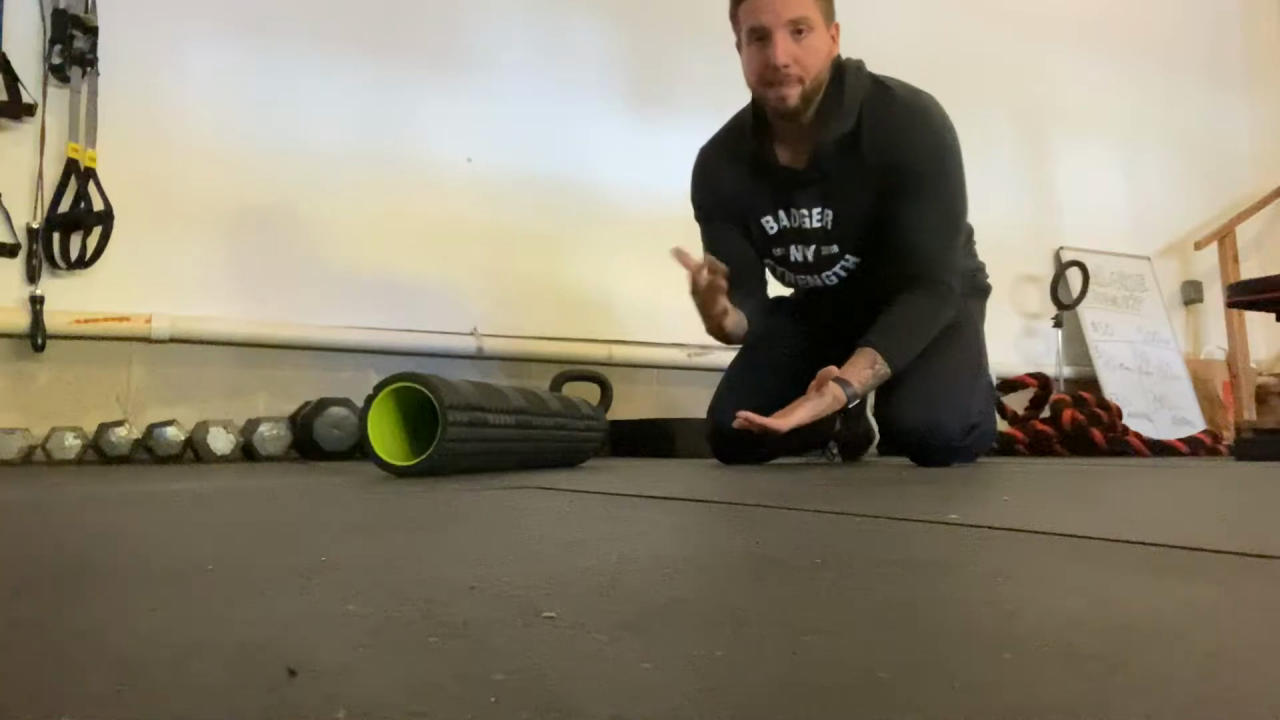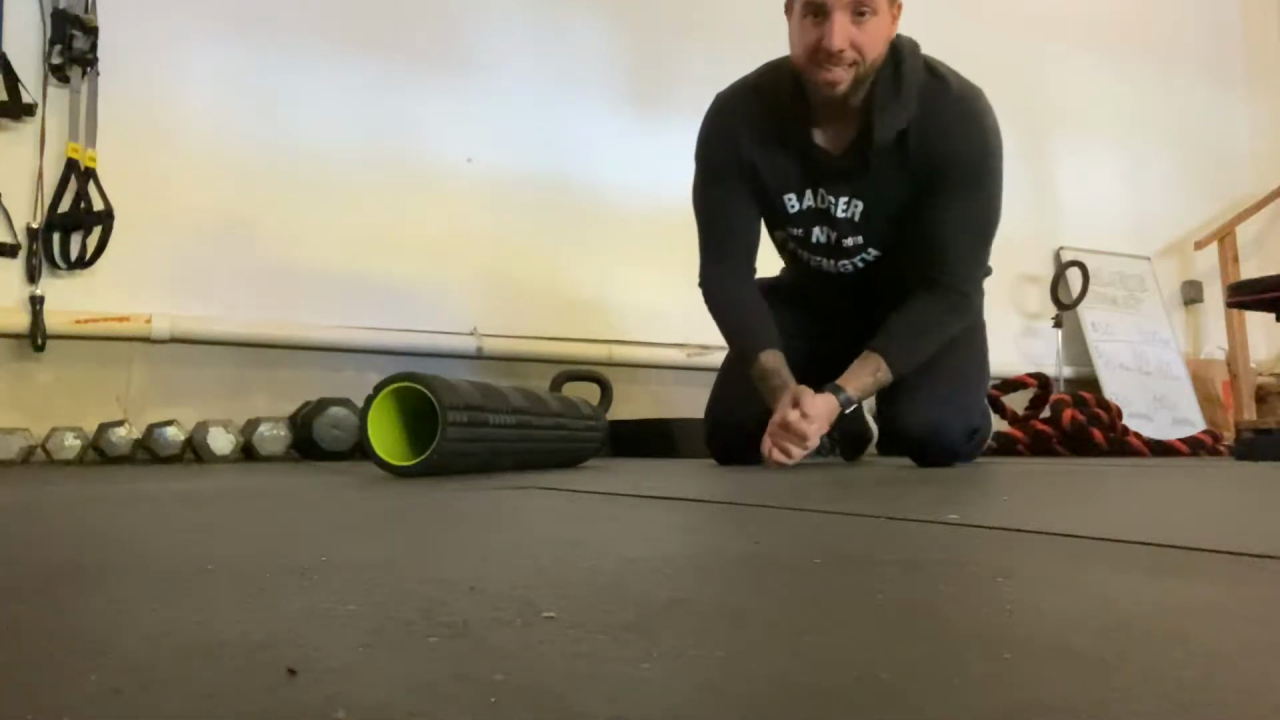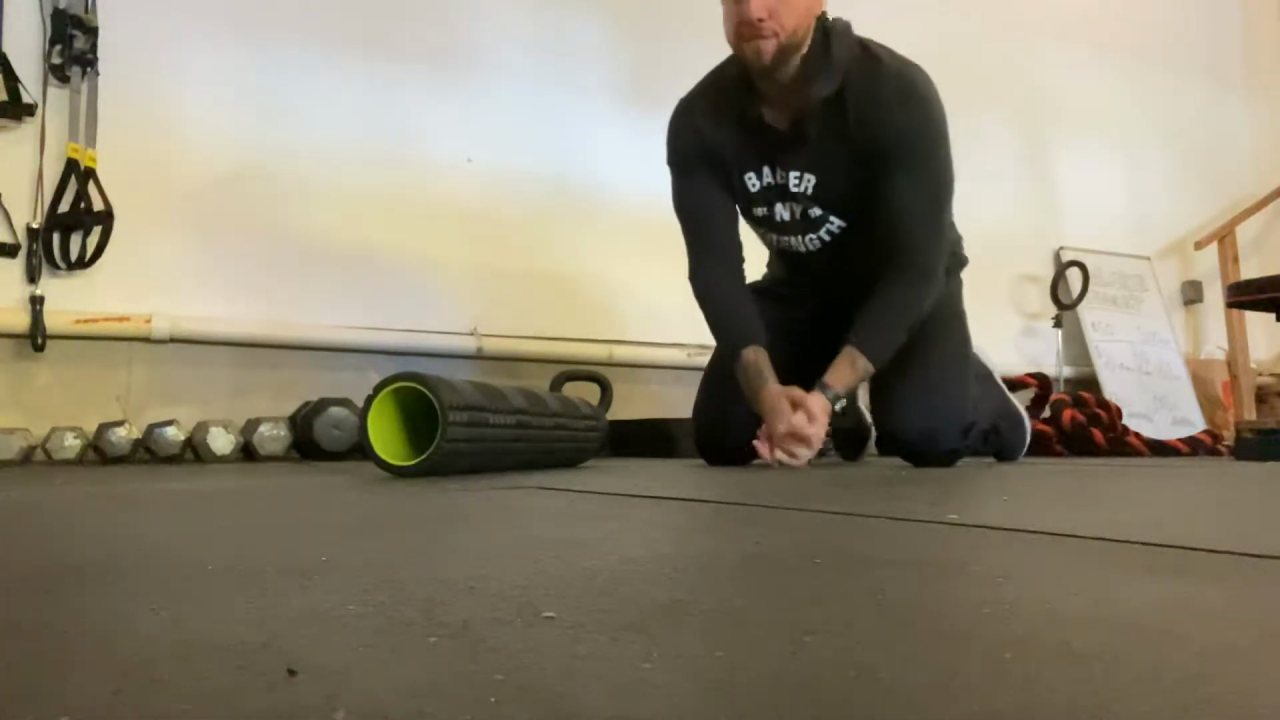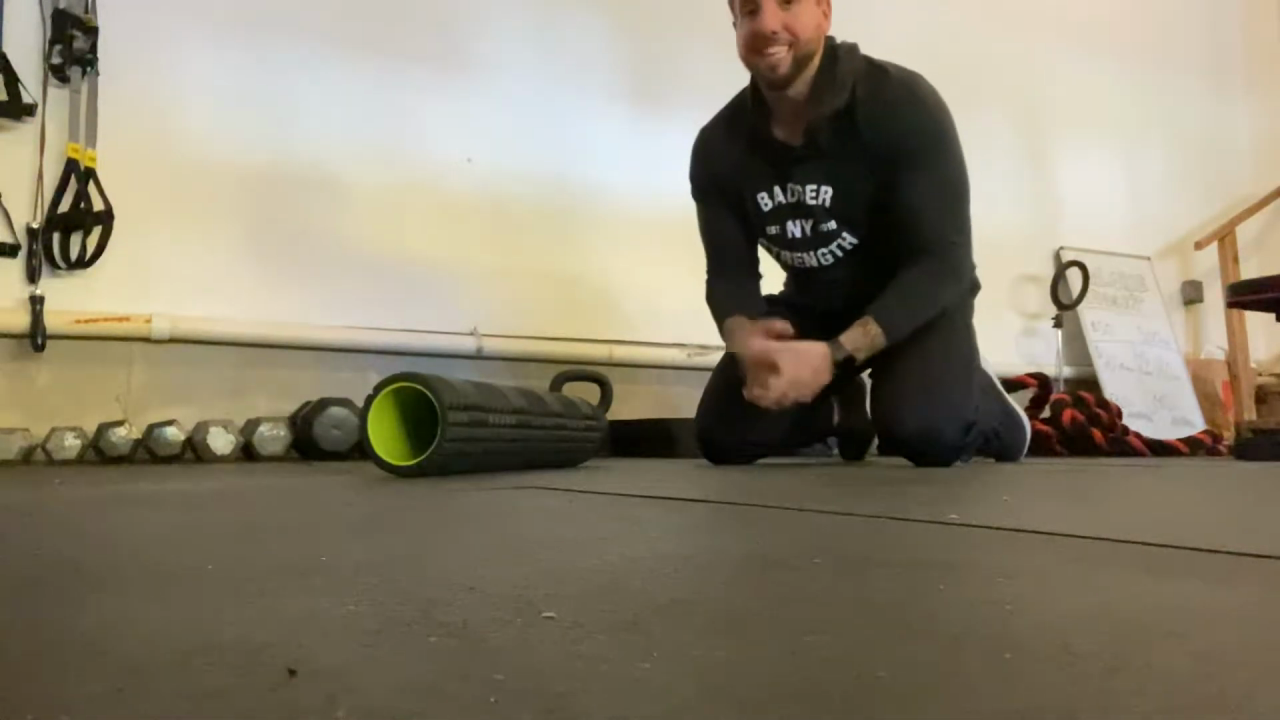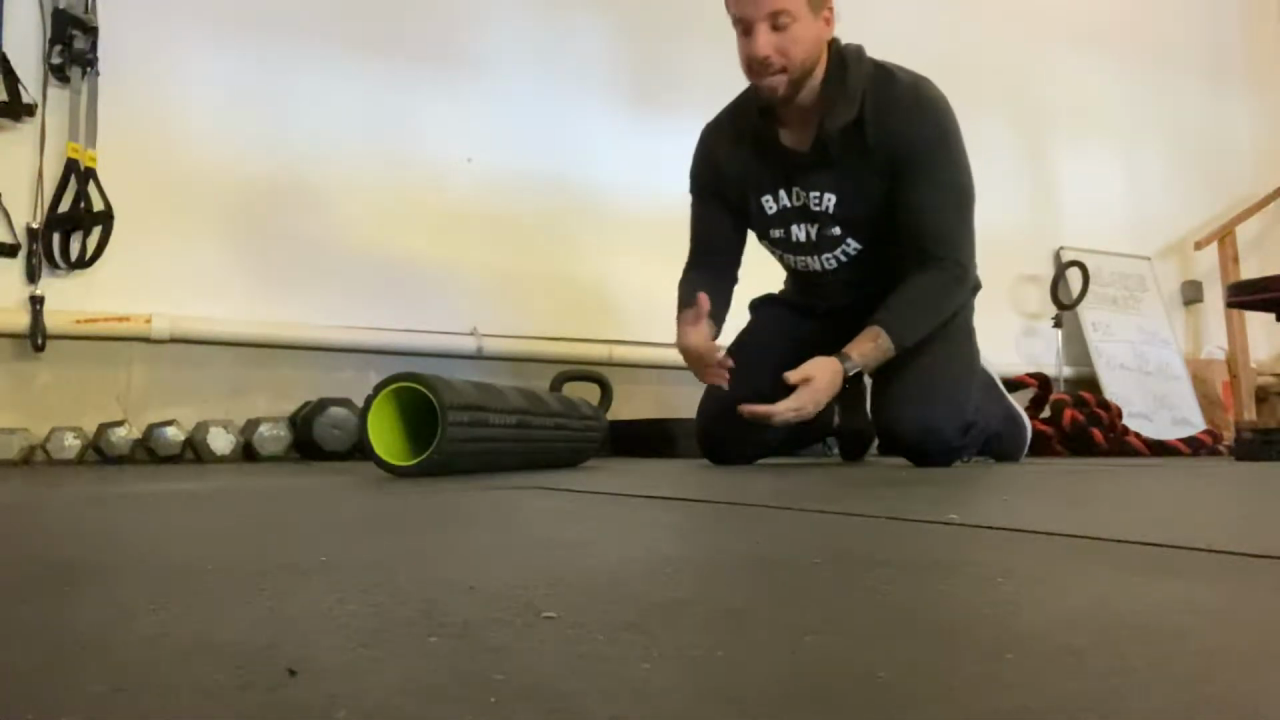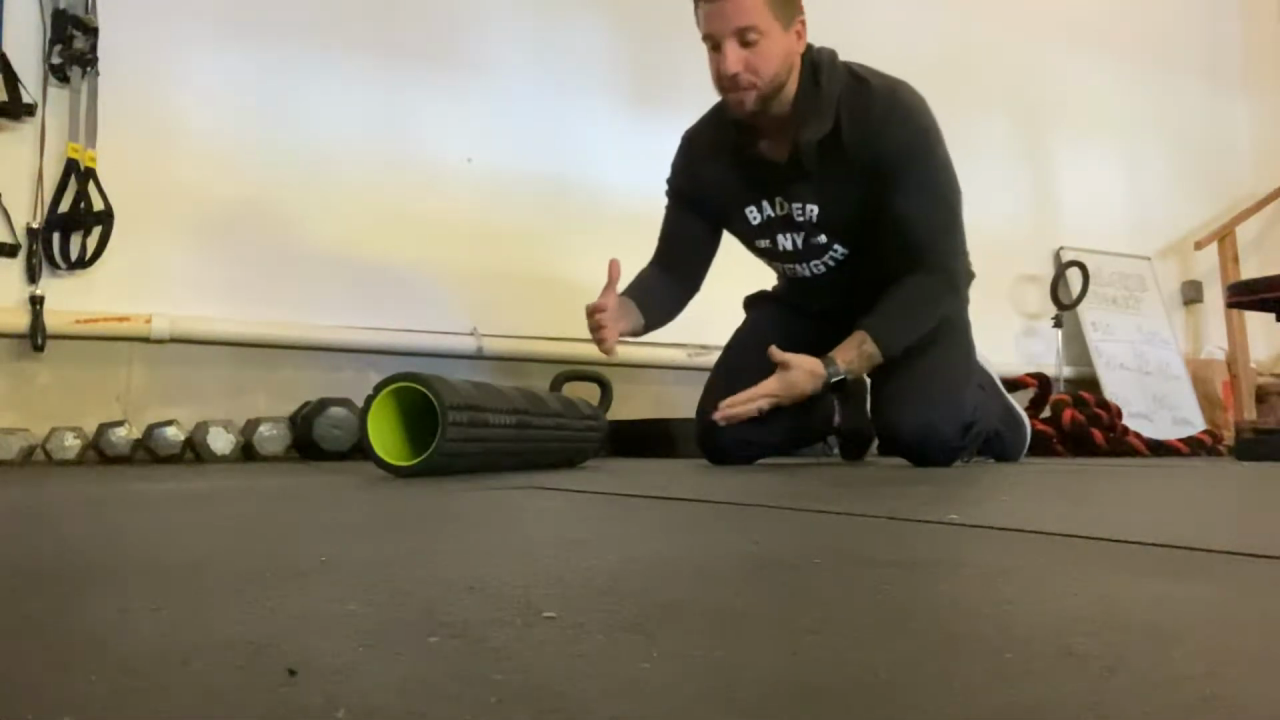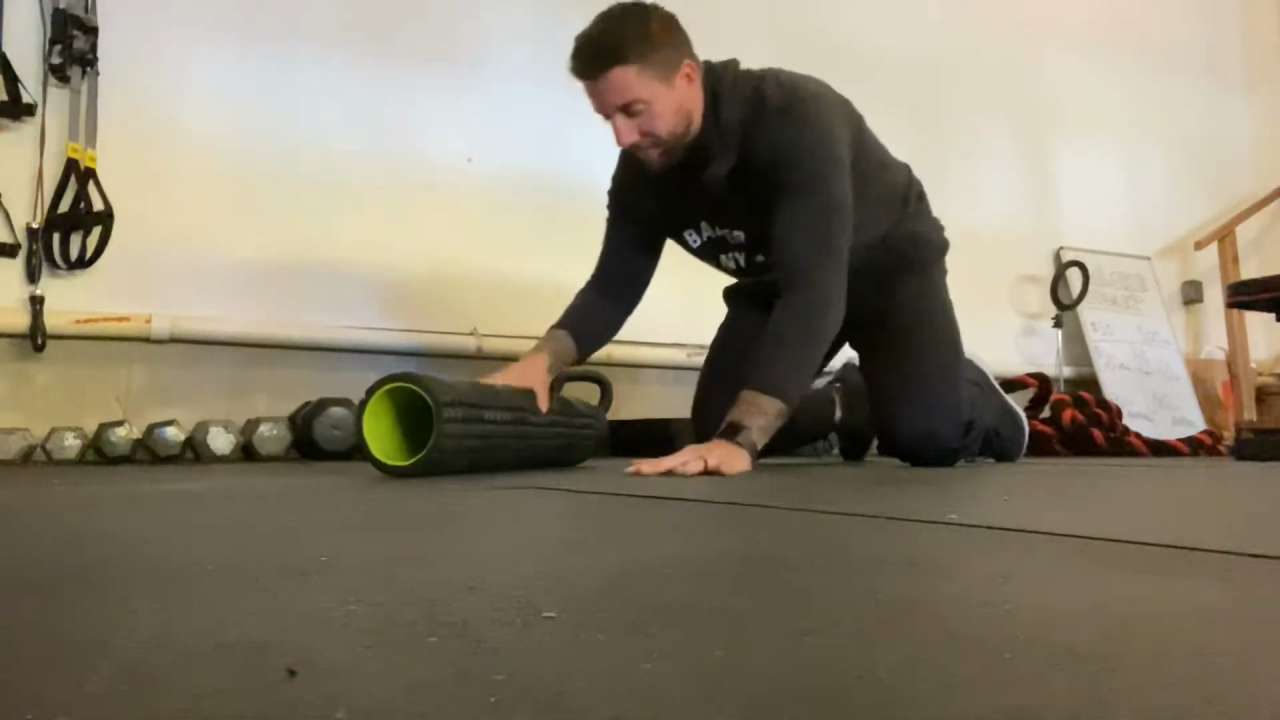
dt=0.7s
person 1, frame 1
left shoulder: (910, 123)
right shoulder: (720, 165)
left elbow: (934, 285)
right elbow: (747, 295)
left wrist: (844, 387)
right wrist: (723, 318)
left hip: (932, 302)
right hip: (821, 307)
left knee: (931, 432)
right knee: (733, 435)
left ankle: (972, 394)
right ankle: (848, 419)
person 1, frame 2
left shoulder: (956, 116)
right shoulder: (736, 117)
left elbow: (948, 289)
right elbow: (726, 273)
left wrist: (836, 399)
right wrist: (784, 393)
left hip: (924, 294)
right hip: (810, 290)
left knee: (933, 432)
right knee: (733, 437)
right ankle: (848, 416)
person 1, frame 3
left shoulder: (895, 91)
right shoulder: (698, 118)
left elbow: (913, 268)
right elbow: (714, 266)
left wrist: (827, 395)
right wrist: (767, 393)
left hip: (906, 281)
right hip: (798, 285)
left knee: (924, 434)
right knee: (720, 437)
left ankle: (977, 396)
right ankle: (845, 404)
person 1, frame 4
left shoulder: (903, 104)
right shoulder: (719, 146)
left elbow: (944, 263)
right elbow: (729, 275)
left wrist: (836, 354)
right wrist: (741, 337)
left hip: (919, 302)
right hip: (814, 304)
left knee: (925, 431)
right knee: (723, 434)
left ankle: (984, 407)
right ankle: (842, 407)
person 1, frame 5
left shoulder: (909, 108)
right shoulder: (723, 143)
left elbow: (946, 267)
right elbow: (711, 266)
left wrist: (847, 365)
right wrist: (693, 329)
left hip: (920, 303)
right hip: (811, 303)
left knee: (925, 432)
right knee: (723, 435)
left ankle: (987, 409)
right ankle: (843, 411)
person 1, frame 6
left shoulder: (888, 113)
right shoulder: (704, 150)
left elbow: (940, 274)
right elbow: (675, 271)
left wrist: (829, 371)
right wrist: (622, 313)
left hip: (915, 295)
right hip: (807, 299)
left knee: (926, 433)
right knee: (724, 435)
left ankle: (980, 404)
right ankle: (844, 408)
person 1, frame 7
left shoulder: (795, 119)
right shoulder: (642, 172)
left elbow: (818, 291)
right elbow: (612, 289)
left wrist: (740, 440)
right wrist: (541, 359)
left hip: (890, 265)
right hip: (777, 284)
left knee: (928, 435)
right knee: (712, 441)
left ankle: (976, 401)
right ankle: (847, 404)
